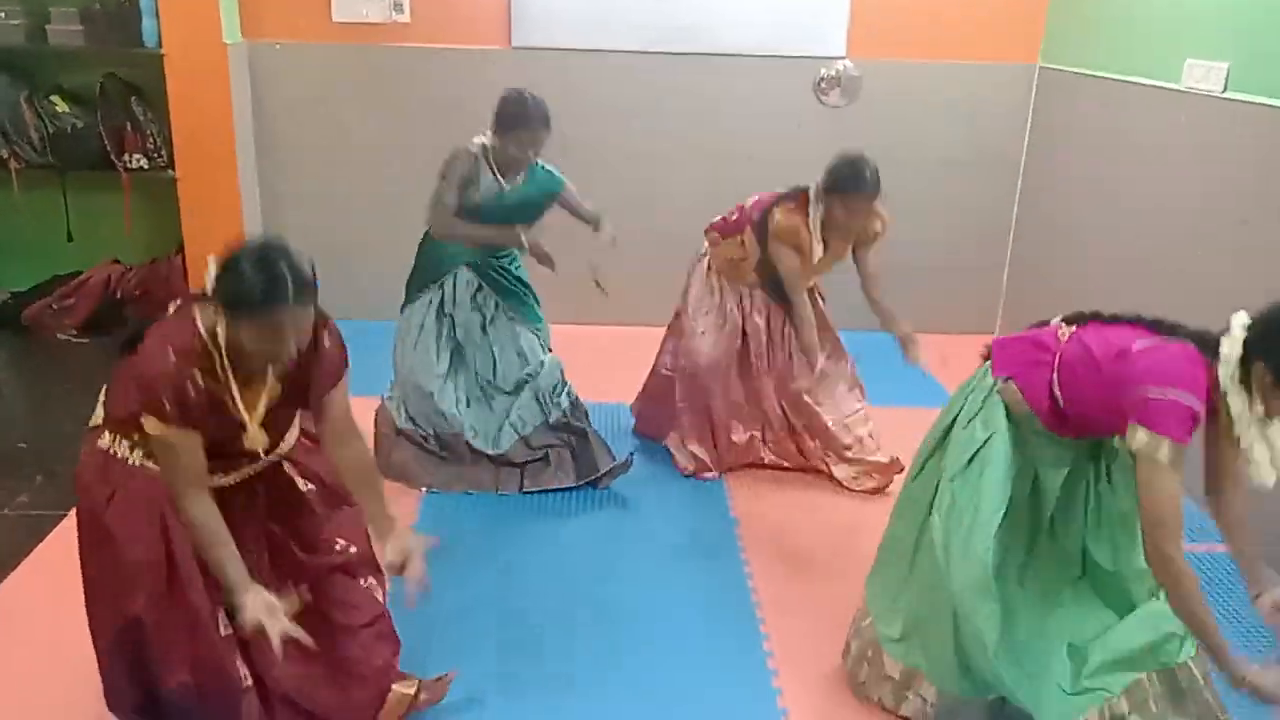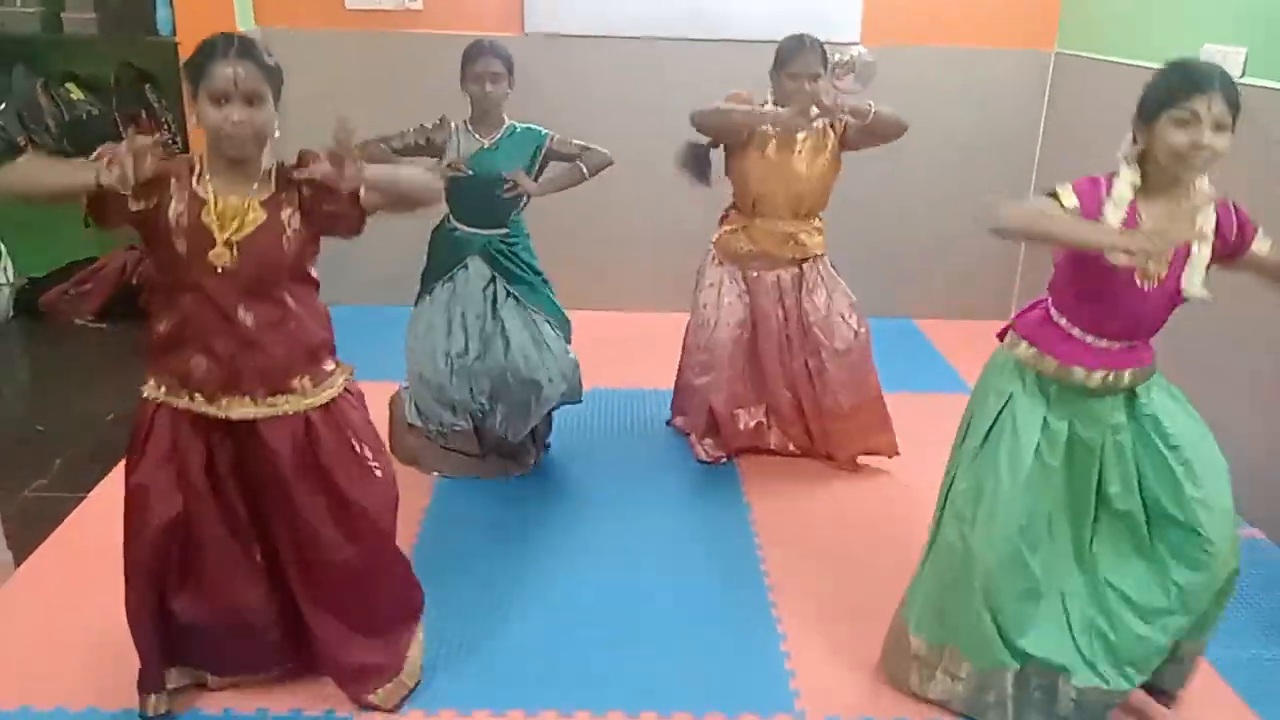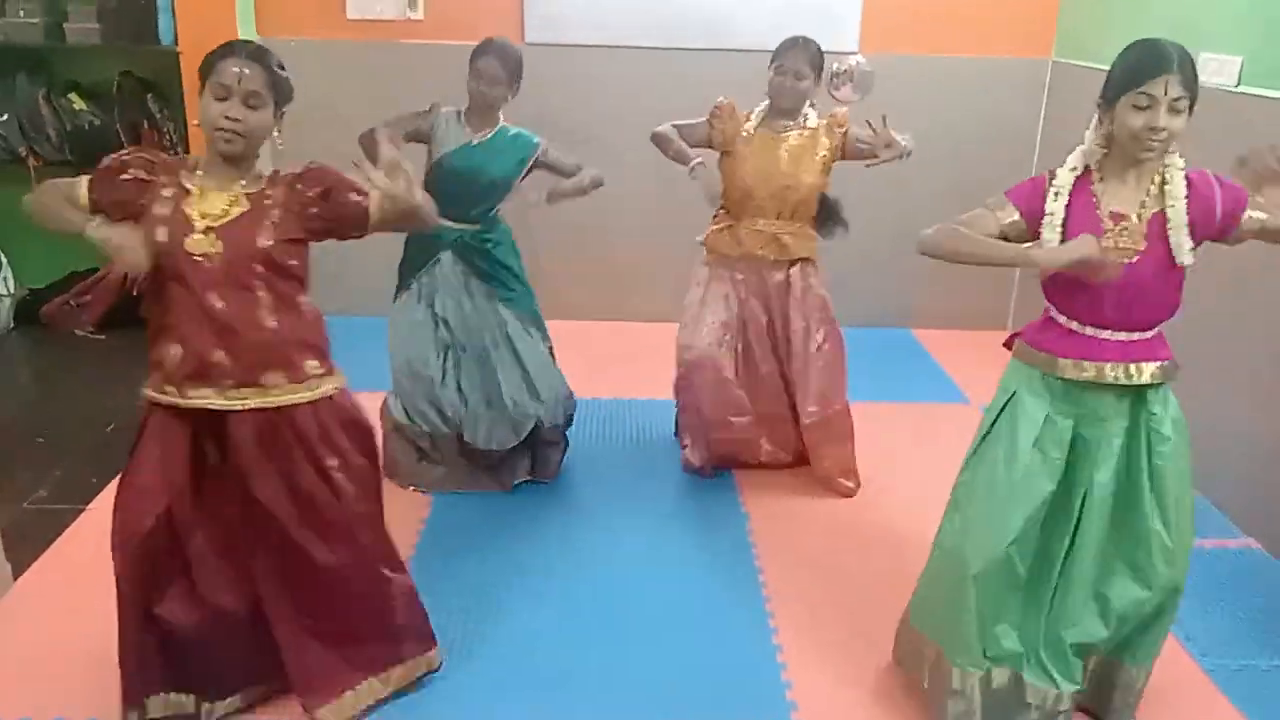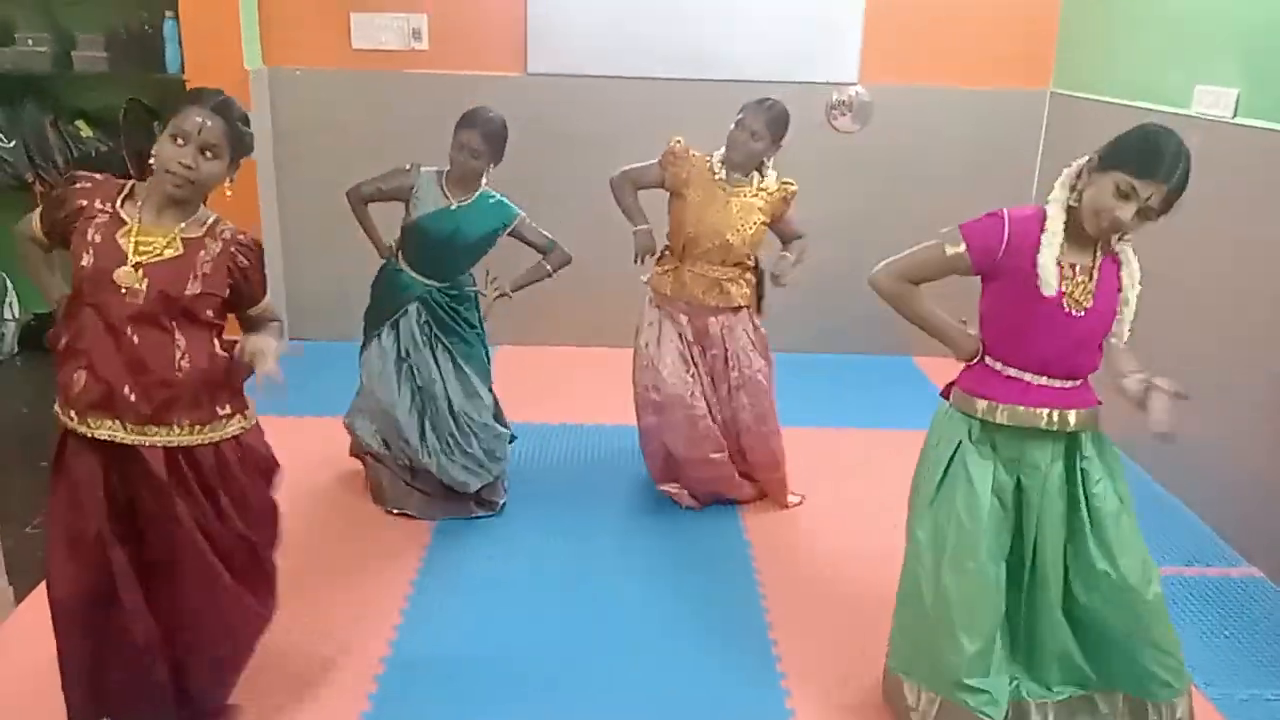
dt=0.4s
person 1, frame 1
left shoulder: (316, 338)
right shoulder: (174, 360)
left elbow: (341, 439)
right elbow: (190, 495)
left wrist: (386, 533)
right wrist: (242, 592)
left hip: (264, 454)
right hip: (149, 471)
left knee: (335, 557)
right knee: (165, 615)
person 1, frame 2
left shoulder: (305, 184)
right shoulder: (157, 184)
left elbow: (428, 190)
left wrist: (357, 176)
right wrist: (99, 177)
left hip: (306, 407)
right hip: (190, 416)
left knee: (345, 537)
right knee: (185, 552)
left ankle: (370, 656)
right ankle: (189, 660)
person 1, frame 3
left shoulder: (302, 193)
right shoulder: (149, 179)
left elbow: (420, 219)
right elbow: (40, 199)
left wrist: (401, 189)
right wrist: (101, 232)
left hip: (291, 411)
right hip: (185, 414)
left knee: (328, 548)
right knee: (162, 548)
left ankle: (365, 660)
person 1, frame 4
left shoulder: (232, 250)
right shoulder: (85, 201)
left elbow: (264, 321)
right elbow: (28, 235)
left wrist: (264, 344)
right wrist: (64, 301)
left hip: (200, 446)
right hip: (98, 442)
left knee: (210, 584)
right knee: (102, 589)
person 2, frame 1
left shoulder: (1222, 381)
right shoulder: (1172, 392)
left elbow: (1223, 490)
right elbow: (1164, 555)
right wrist: (1232, 666)
left hip: (1080, 428)
right hip: (1009, 417)
left knee: (1122, 555)
right knee: (966, 566)
person 2, frame 2
left shoulder: (1220, 218)
right shoulder: (1099, 197)
right elbow: (1009, 219)
right wrist: (1131, 243)
left hip: (1131, 396)
right hip: (1039, 390)
left knee: (1196, 531)
right knee: (1002, 540)
left ankle: (1119, 664)
right ankle: (975, 665)
person 2, frame 3
left shoulder: (1202, 195)
right shoulder: (1056, 190)
right elbow: (937, 240)
right wrist: (1050, 257)
left hip: (1141, 405)
right hip: (1047, 392)
left knee: (1144, 561)
right knee: (992, 542)
person 2, frame 4
left shoulder: (1122, 266)
right shoulder: (1009, 233)
right elbow: (888, 278)
left wrist: (1139, 383)
right wrist: (961, 341)
left hip: (1072, 447)
right hip: (984, 441)
left knee: (1117, 591)
right knee: (964, 592)
person 3, frame 1
left shoulder: (545, 180)
right shoulder: (466, 162)
left elbow: (595, 221)
right elbow: (440, 225)
left wrist: (605, 239)
right wrist: (512, 236)
left hip: (497, 272)
right hip: (445, 274)
left knee: (530, 361)
right knee: (428, 372)
right ankle: (430, 452)
person 3, frame 2
left shoulder: (531, 140)
right shoulder: (445, 135)
left elbow: (602, 157)
right elbow: (369, 148)
left wrist: (540, 187)
left hip: (510, 259)
right hip: (456, 258)
left knee: (533, 359)
right knee: (440, 360)
left ankle: (515, 439)
right ankle: (451, 444)
person 3, frame 3
left shoulder: (521, 145)
right shoulder: (436, 122)
left elbow: (591, 175)
right elbow: (370, 139)
left wrist: (560, 189)
left hip: (486, 255)
right hip: (433, 252)
left knee: (509, 354)
right knee: (422, 357)
left ankle: (512, 452)
right ankle: (431, 455)
person 3, frame 4
left shoulder: (499, 212)
right shoulder: (416, 181)
left elbow: (559, 254)
right elbow: (357, 195)
left wrist: (507, 288)
right wrist: (382, 248)
left hip: (451, 310)
right hip: (398, 303)
left knee: (464, 403)
right knee: (392, 401)
left ankle: (469, 481)
right ankle: (408, 482)
person 4, frame 1
left shoulder: (863, 223)
right shoulder: (786, 223)
left elbow: (872, 283)
right elbow: (796, 296)
left wrist: (897, 328)
right wrist: (813, 358)
left hip: (788, 282)
right hip: (728, 280)
left knee: (830, 366)
right knee: (707, 361)
right ankle: (702, 446)
person 4, frame 2
left shoulder: (833, 128)
right shoulder: (744, 119)
left elbow: (897, 126)
right elbow: (701, 118)
left wrist: (852, 111)
right wrist: (775, 117)
left hip: (804, 264)
right hip: (741, 261)
left knee: (843, 342)
right knee: (719, 350)
left ankle: (830, 436)
right ankle: (716, 431)
person 4, frame 3
left shoulder: (829, 134)
right shoulder: (733, 126)
left elbow: (898, 147)
right elbow: (663, 133)
left wrist: (890, 147)
right wrist: (697, 165)
left hip: (792, 269)
right hip: (729, 263)
left knee: (811, 365)
right knee: (706, 355)
left ankle: (798, 449)
right ankle: (714, 445)
person 4, frame 4
left shoulder: (771, 194)
right shoulder: (686, 167)
left elbow: (797, 238)
right elbow: (621, 180)
left wrist: (787, 262)
right wrist: (641, 228)
left hip: (733, 313)
right hip: (674, 306)
left knee: (748, 401)
right knee: (675, 401)
left ankle: (751, 479)
right ankle: (696, 479)
